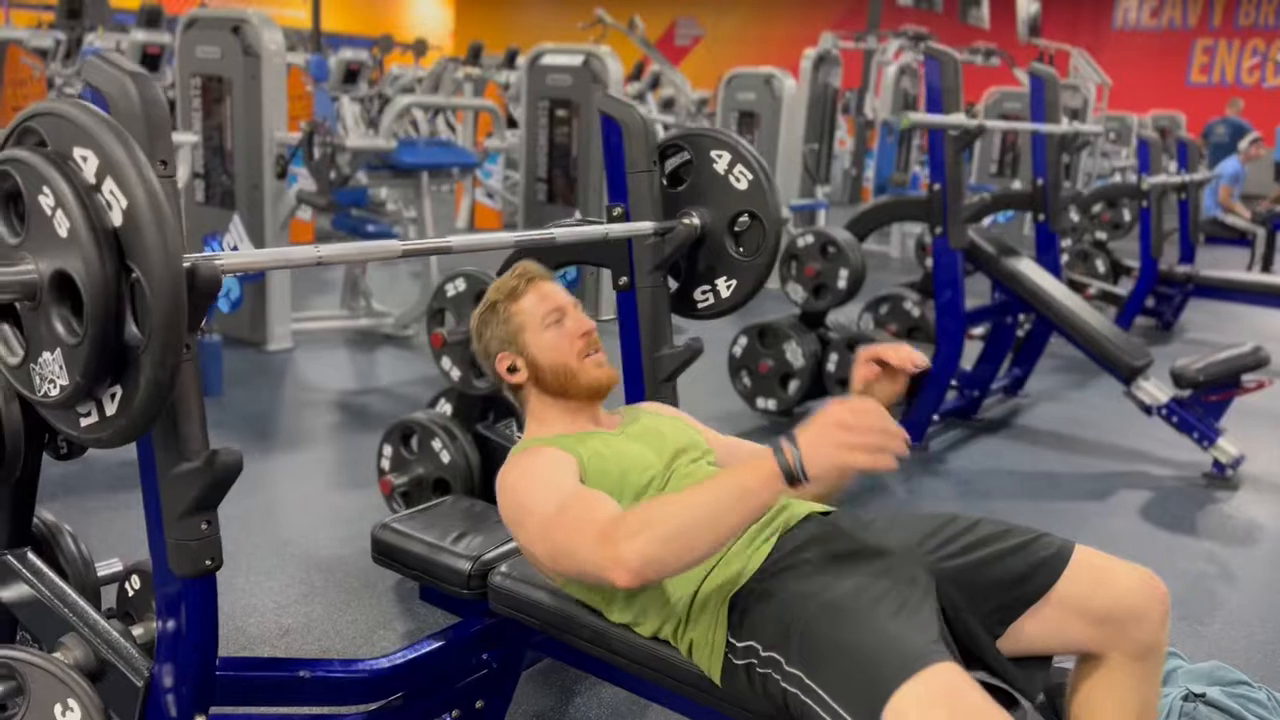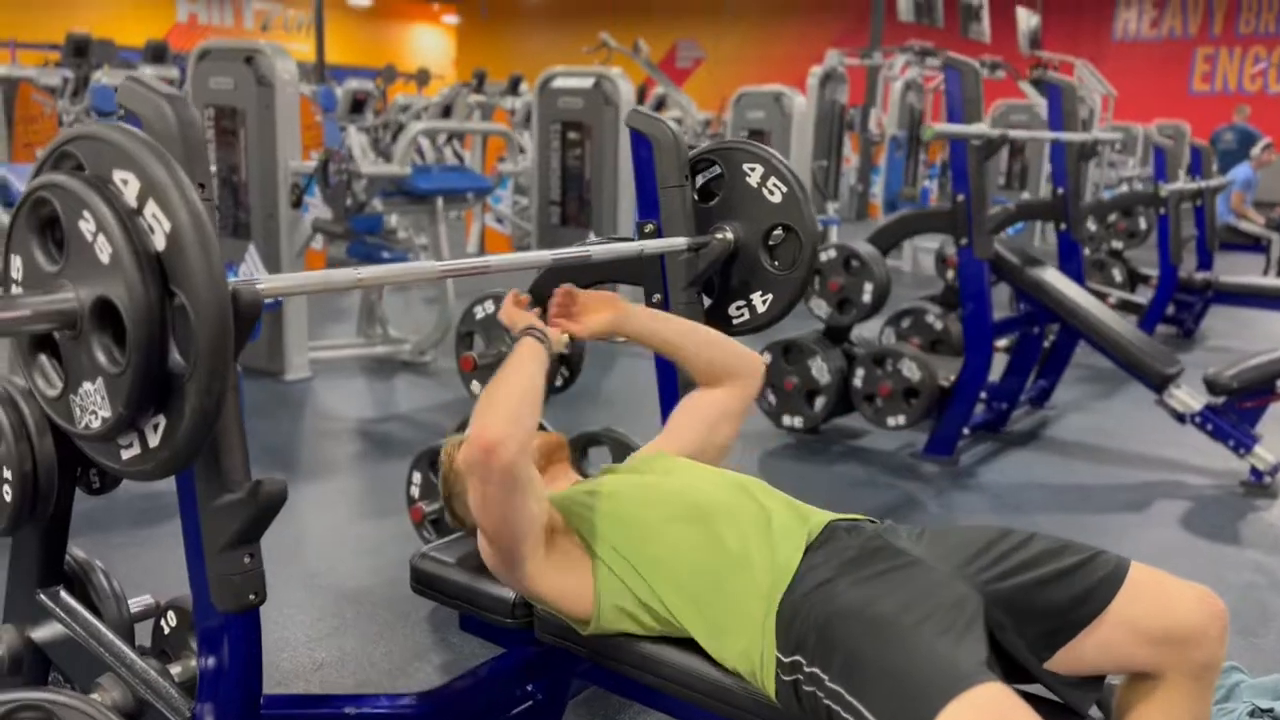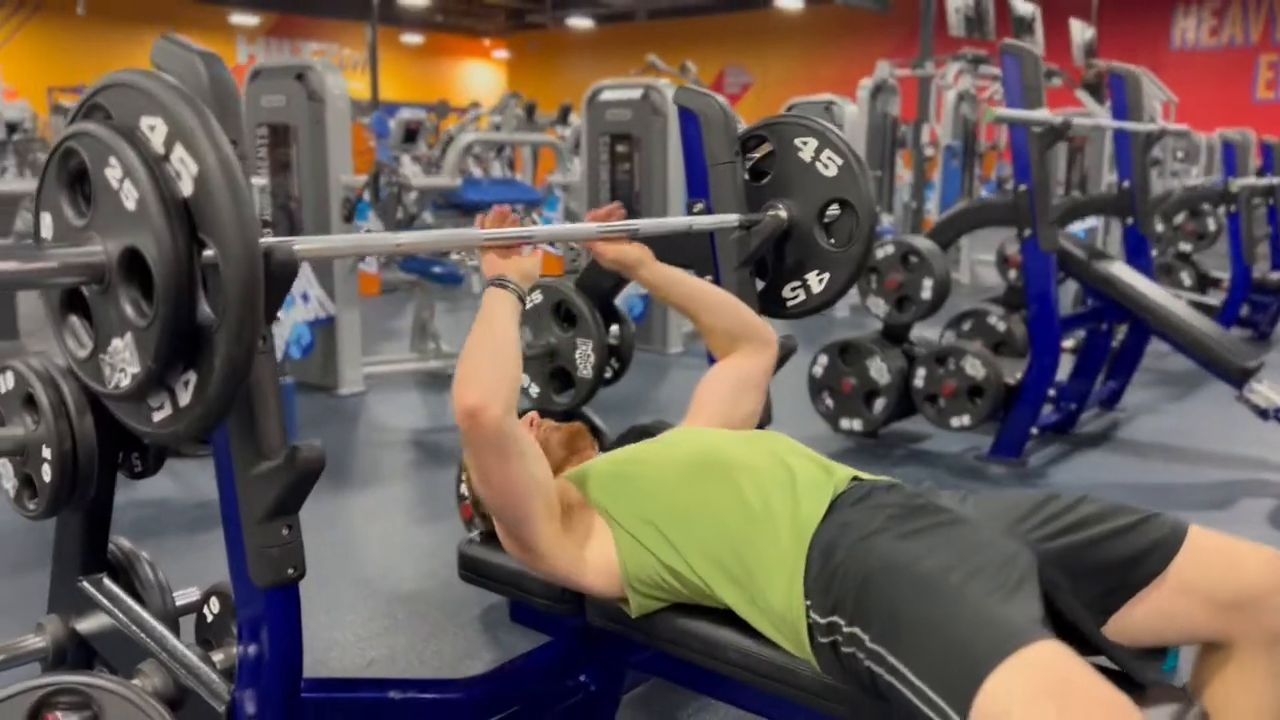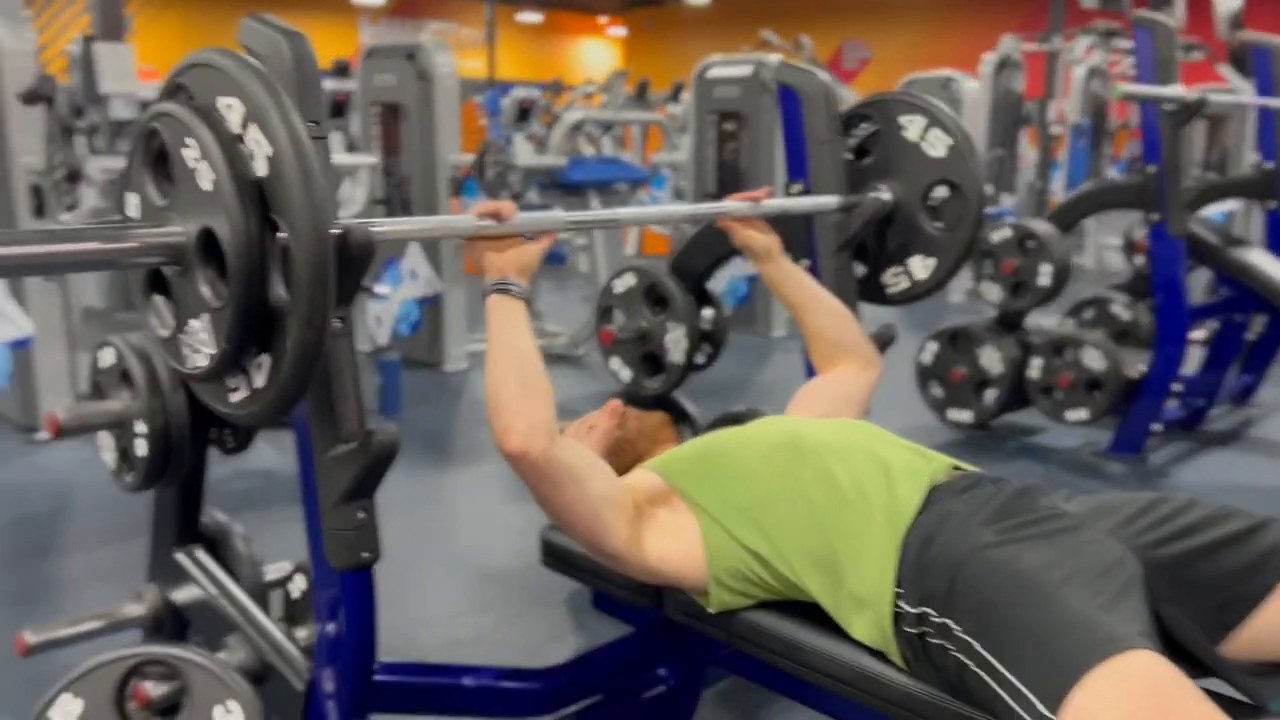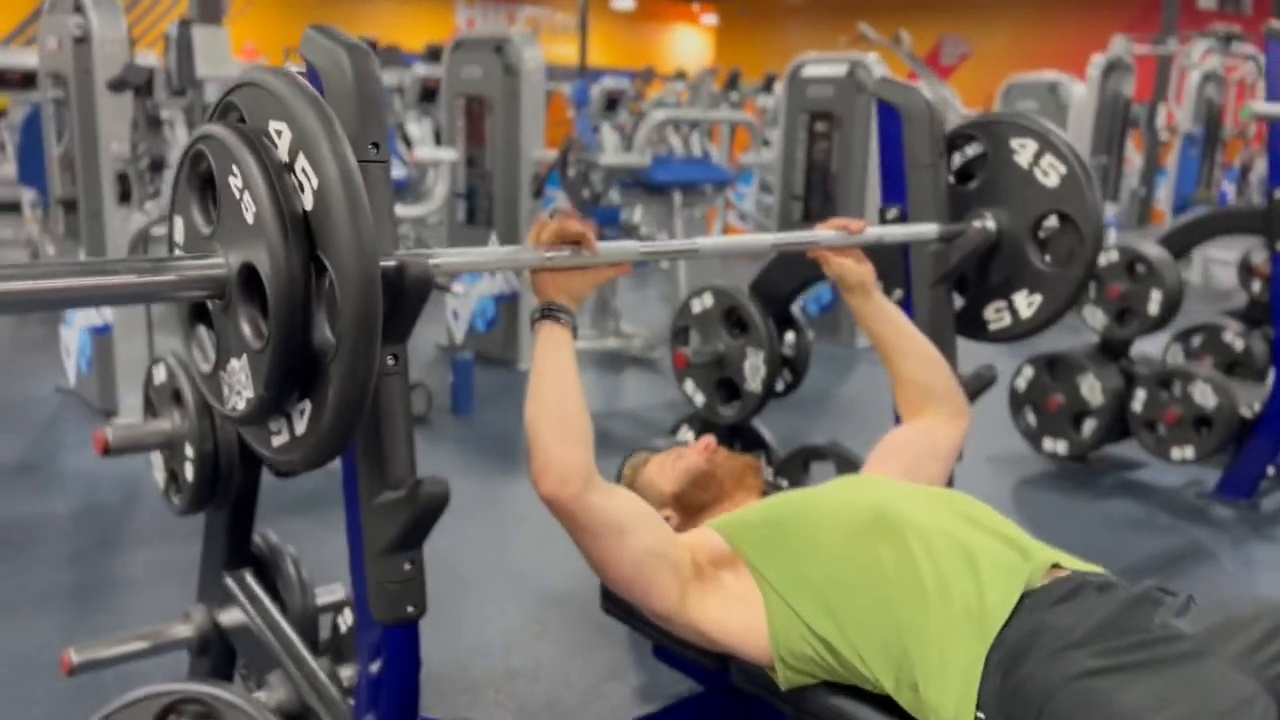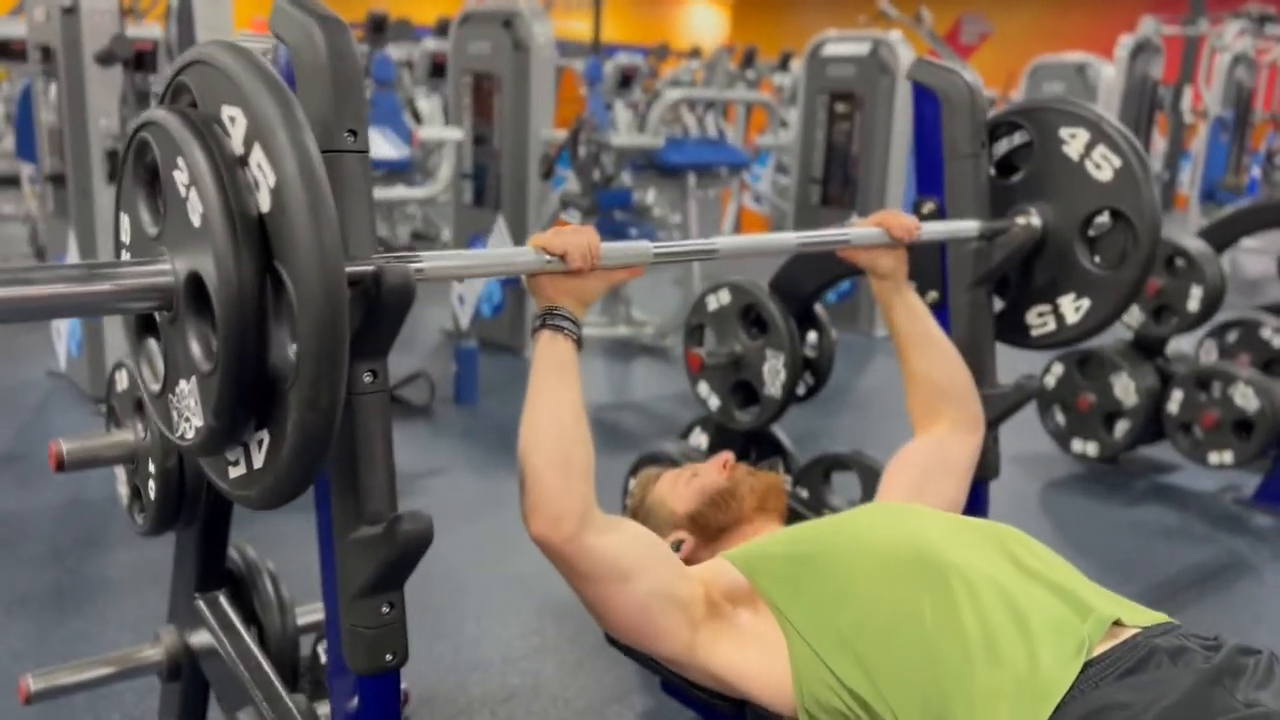
dt=0.5s
person 1, frame 1
left shoulder: (646, 418)
right shoulder: (532, 473)
right elbow: (627, 557)
left wrist: (860, 408)
right wrist: (792, 458)
left hip: (848, 539)
right hip: (759, 598)
left knee: (1137, 605)
person 1, frame 2
left shoulder: (640, 471)
right shoulder: (532, 546)
left elbow: (737, 373)
right elbow: (494, 447)
left wrist: (618, 324)
right wrist: (536, 340)
right hip: (810, 607)
left knee: (1193, 625)
person 1, frame 3
left shoulder: (668, 450)
right shoulder: (555, 526)
left elbow: (752, 344)
right elbow: (478, 405)
left wrist: (644, 267)
right wrist: (506, 286)
person 1, frame 4
left shoulder: (756, 447)
right shoulder: (641, 514)
left elbow: (854, 364)
right elbow: (528, 440)
left wrist: (770, 258)
right wrist: (505, 288)
person 1, frame 5
left shoulder: (848, 499)
right shoulder: (703, 571)
left elbow: (942, 414)
right elbow: (566, 481)
left wrist: (863, 294)
right wrist: (556, 311)
person 1, frame 6
left shoulder: (880, 527)
right shoulder: (720, 605)
left elbow: (954, 424)
right elbow: (562, 519)
left wrist: (892, 286)
right wrist: (559, 319)
